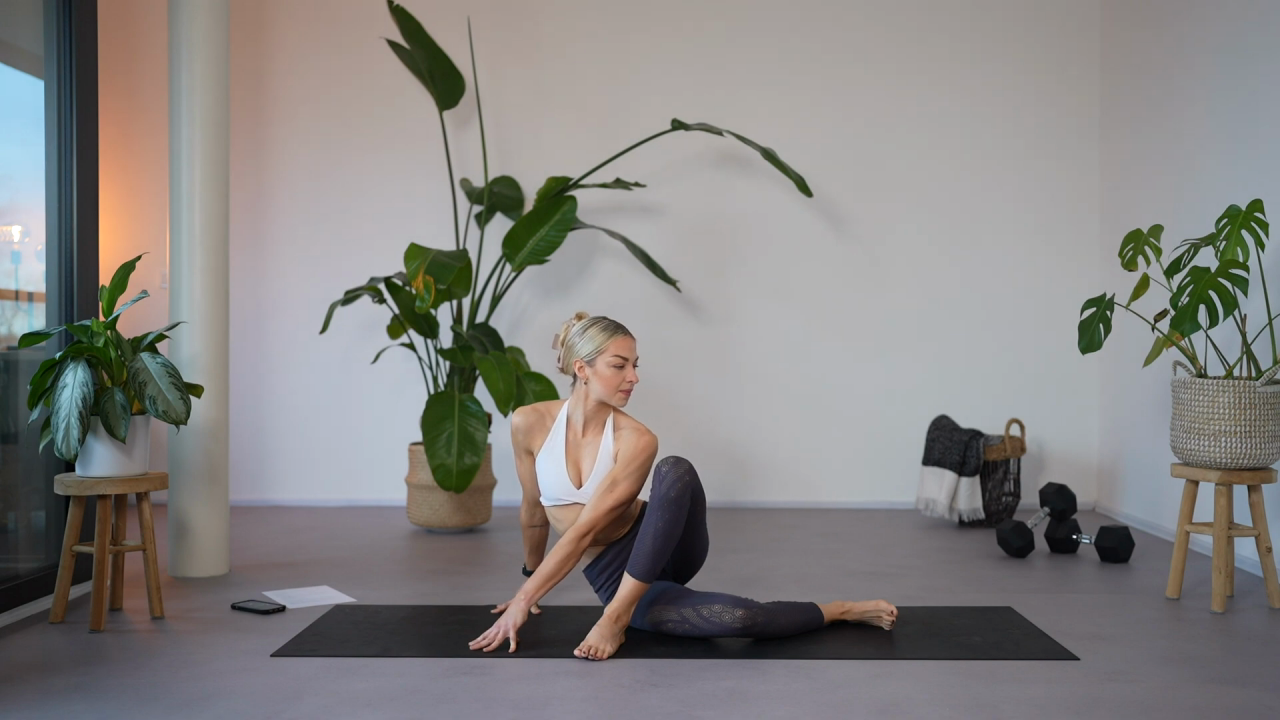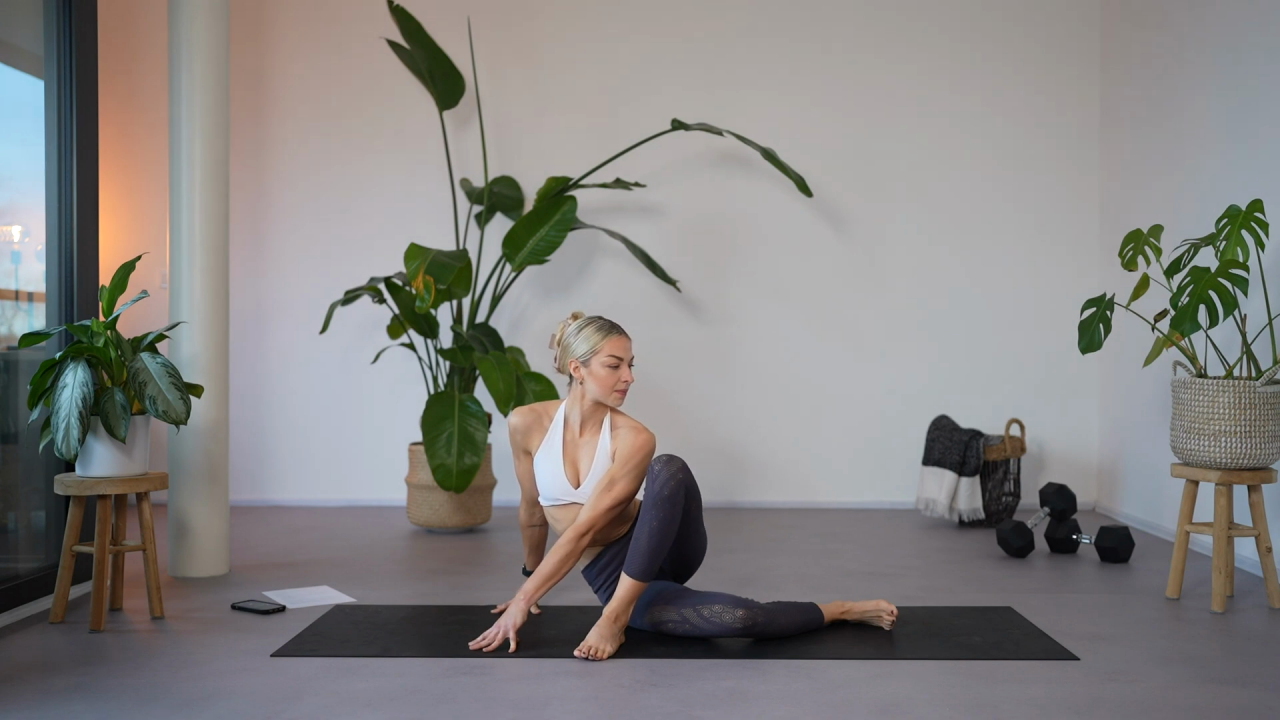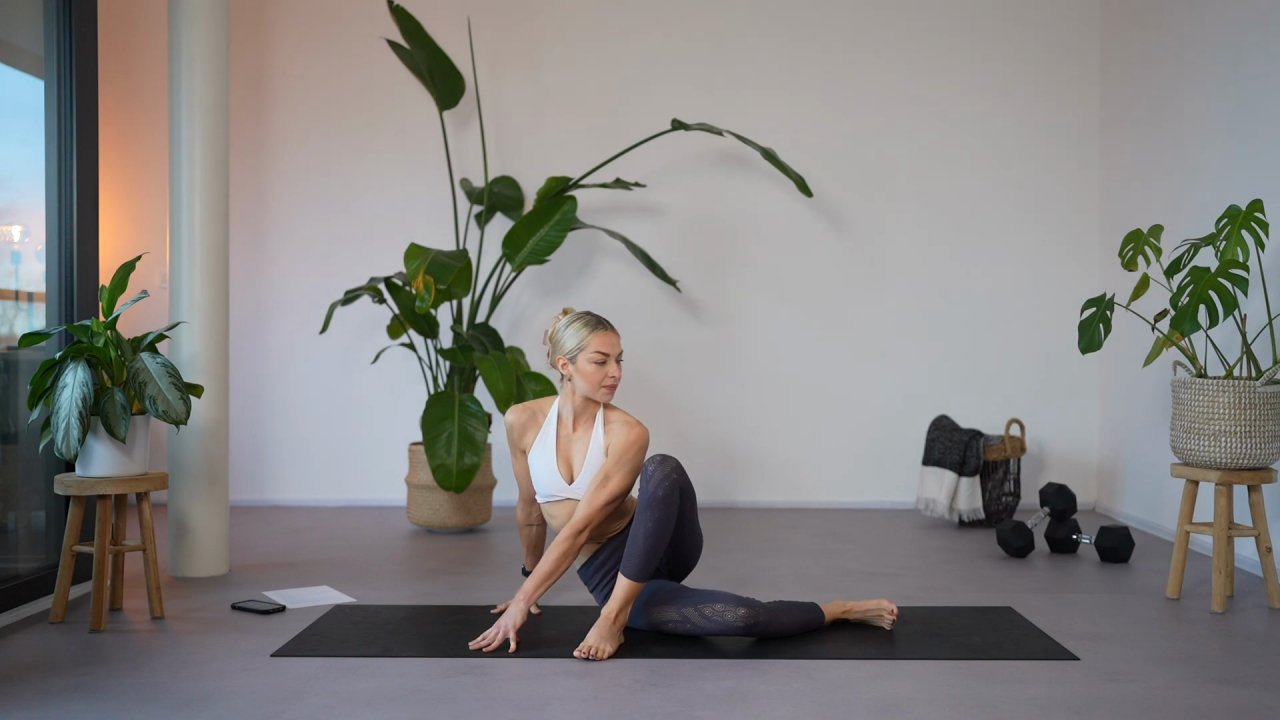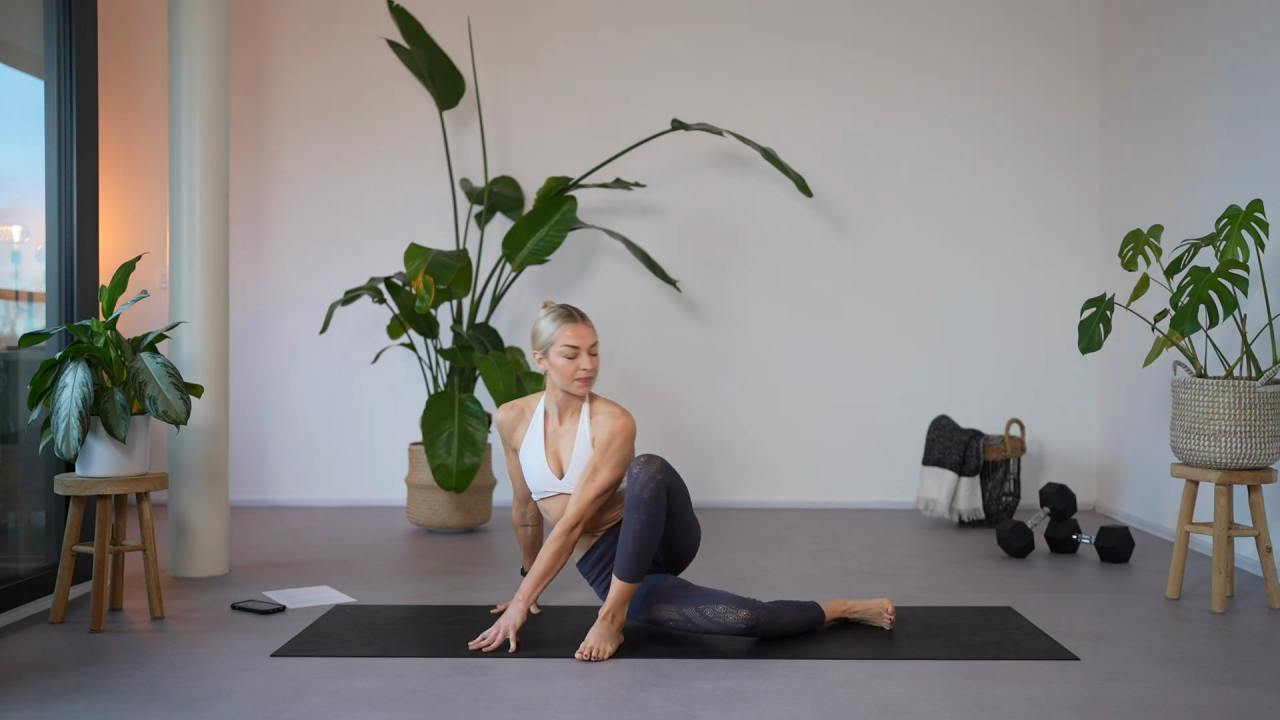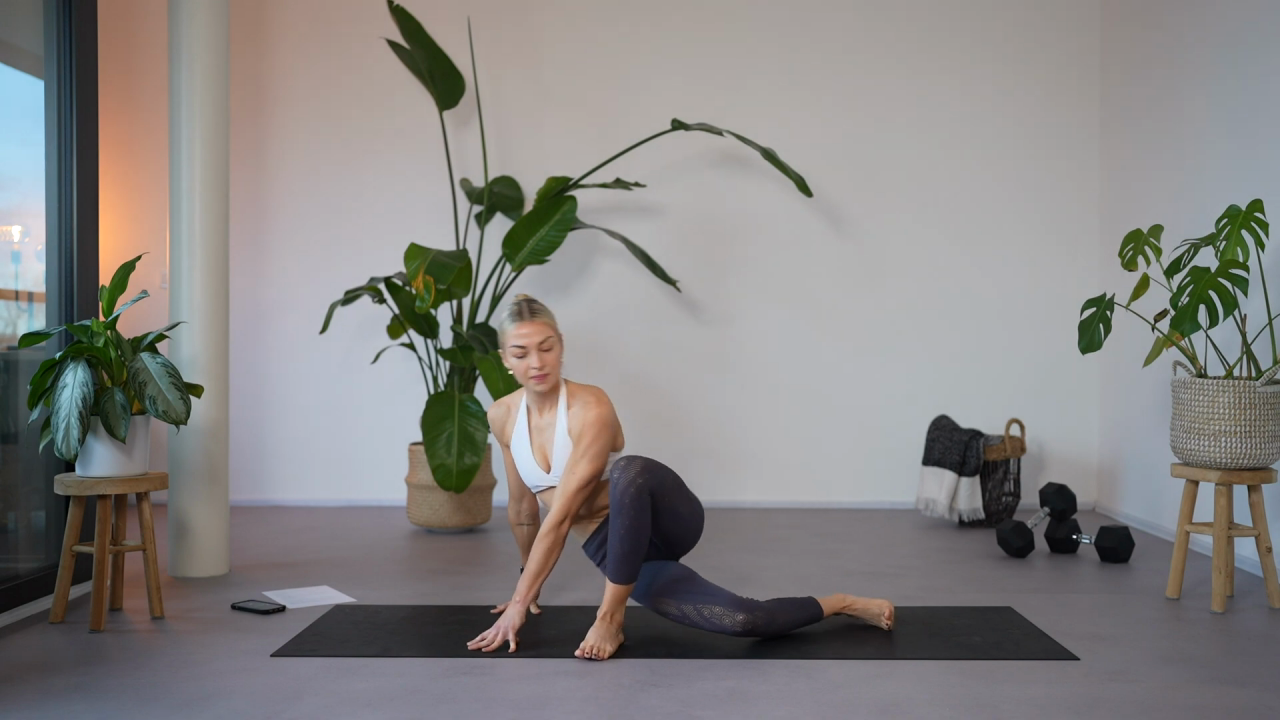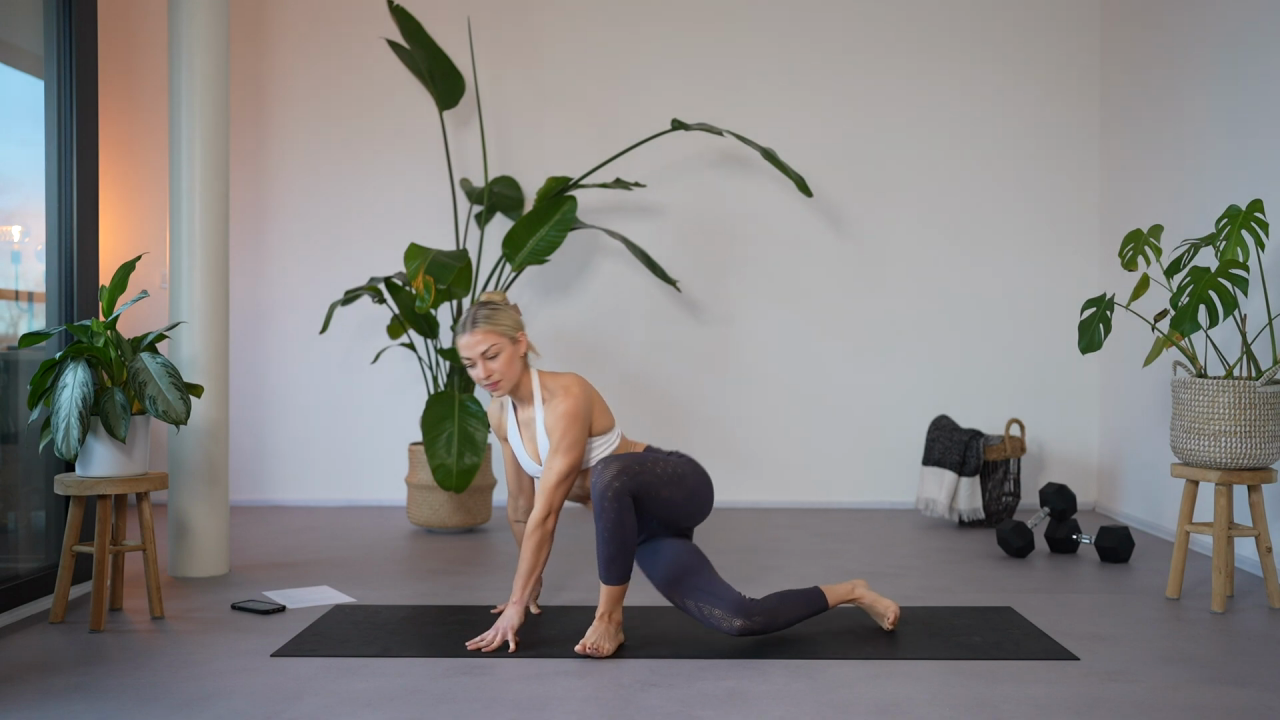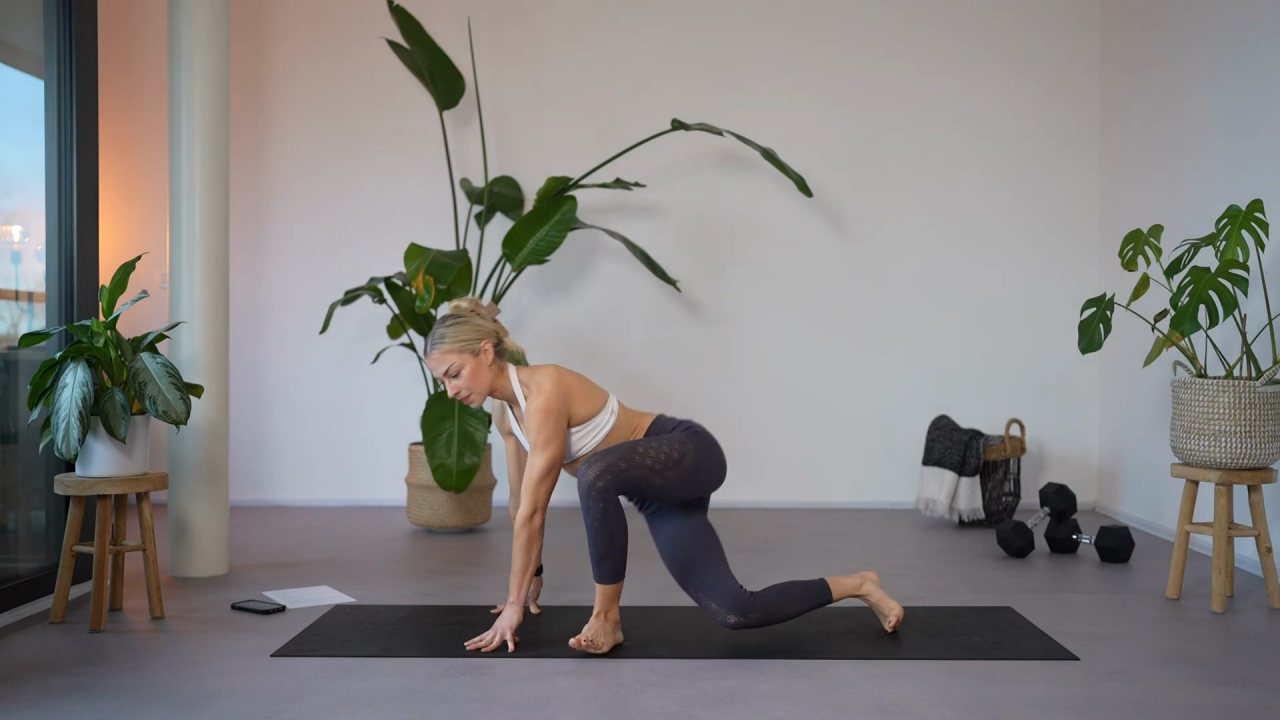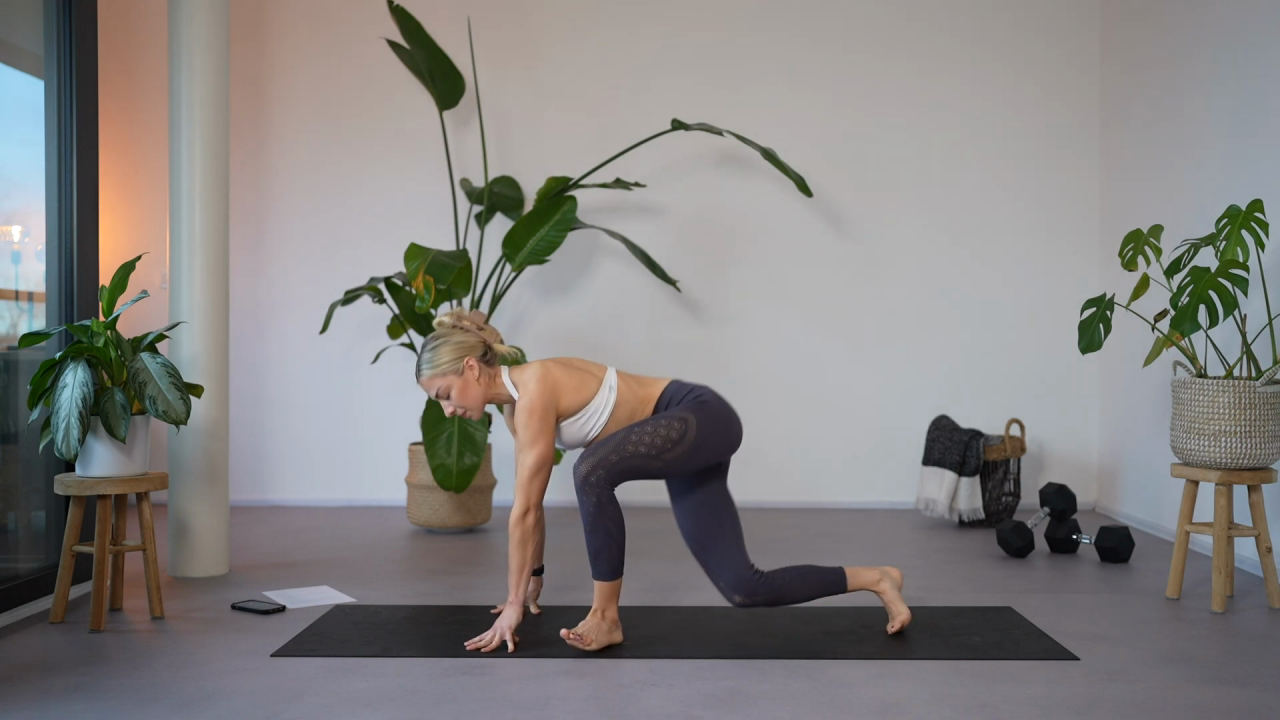
dt=0.2s
person 1, frame 1
left shoulder: (636, 440)
right shoulder: (529, 423)
left elbow: (585, 531)
right elbow: (534, 509)
left wrist: (523, 602)
right wrist: (531, 578)
left hip: (665, 551)
right hip: (616, 577)
left knee: (676, 470)
right knee: (738, 618)
left ankle: (617, 617)
right ankle: (843, 610)
person 1, frame 2
left shoulder: (634, 439)
right shoulder: (527, 423)
left elbow: (583, 530)
right elbow: (532, 509)
left wrist: (522, 602)
right wrist: (530, 579)
left hip: (664, 551)
right hip: (614, 577)
left knee: (669, 469)
right knee: (739, 619)
left ankle: (616, 616)
right ankle: (843, 610)
person 1, frame 3
left shoulder: (627, 433)
right shoulder: (521, 421)
left elbow: (579, 528)
right elbow: (529, 508)
left wrist: (521, 603)
right wrist: (530, 578)
left hip: (661, 549)
right hip: (609, 577)
left knee: (662, 468)
left ankle: (614, 618)
right ankle: (846, 609)
person 1, frame 4
left shoulder: (614, 422)
right shoulder: (511, 419)
left elbow: (573, 523)
right elbow: (525, 508)
left wrist: (521, 602)
right wrist: (529, 579)
left hip: (658, 544)
right hip: (608, 567)
left knee: (647, 469)
left ankle: (612, 618)
right ankle: (846, 608)
person 1, frame 5
left shoulder: (591, 406)
right shoulder: (501, 416)
left elbow: (559, 518)
right elbow: (522, 506)
left wrist: (519, 603)
right wrist: (528, 584)
left hip: (663, 526)
right hip: (622, 551)
left knee: (627, 474)
left ankle: (610, 619)
right ankle: (844, 604)
person 1, frame 6
left shoulder: (566, 396)
right shoulder: (500, 413)
left elbow: (545, 514)
right elbow: (520, 504)
left wrist: (517, 604)
right wrist: (527, 586)
left hip: (677, 492)
right hip: (640, 528)
left knee: (608, 477)
right knee: (739, 620)
left ankle: (610, 618)
right ankle: (849, 592)
person 1, frame 7
left shoulder: (543, 391)
right shoulder: (506, 410)
left elbow: (533, 512)
right elbow: (521, 502)
left wrist: (514, 605)
right wrist: (531, 578)
left hip: (687, 453)
right hip: (658, 492)
left knee: (596, 477)
right knee: (734, 612)
left ankle: (606, 618)
right ankle: (857, 585)
person 1, frame 8
left shoulder: (532, 391)
right shoulder: (516, 405)
left elbow: (523, 511)
right elbow: (532, 504)
left wrist: (514, 605)
right wrist: (531, 576)
left hip: (700, 417)
right hip: (689, 434)
left knee: (593, 472)
right knee: (743, 589)
left ankle: (606, 617)
right ankle: (876, 579)
